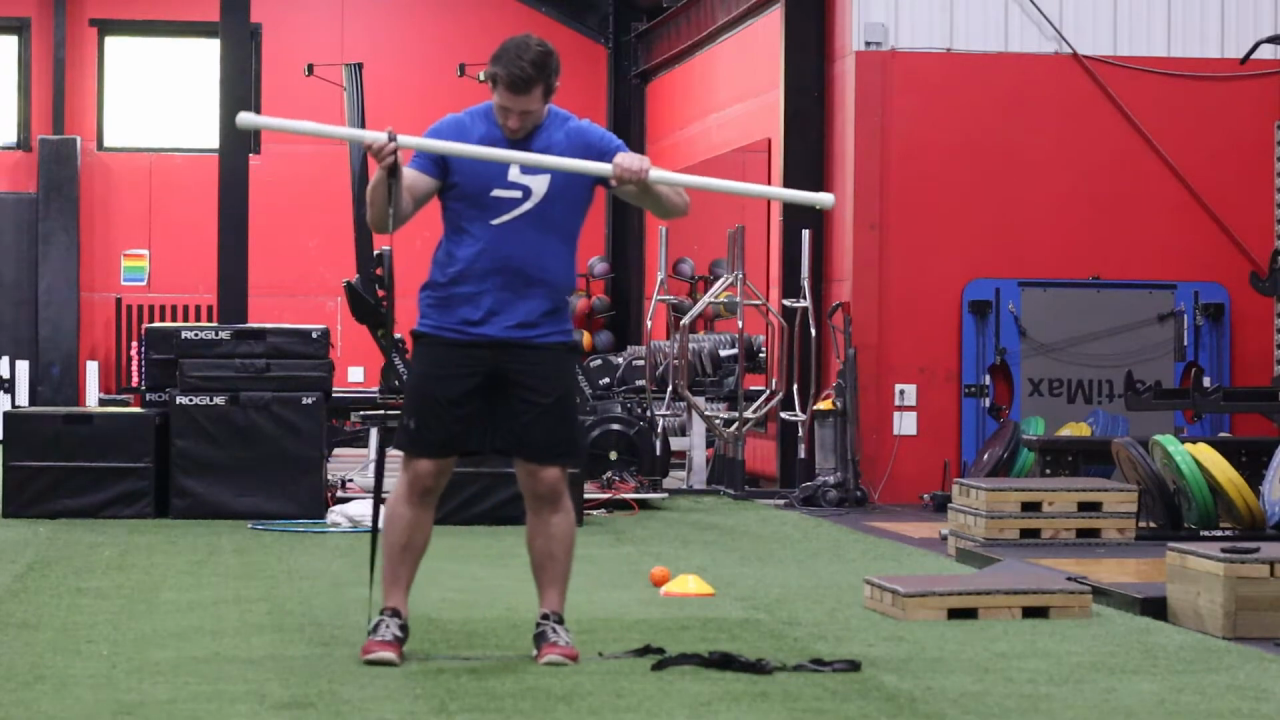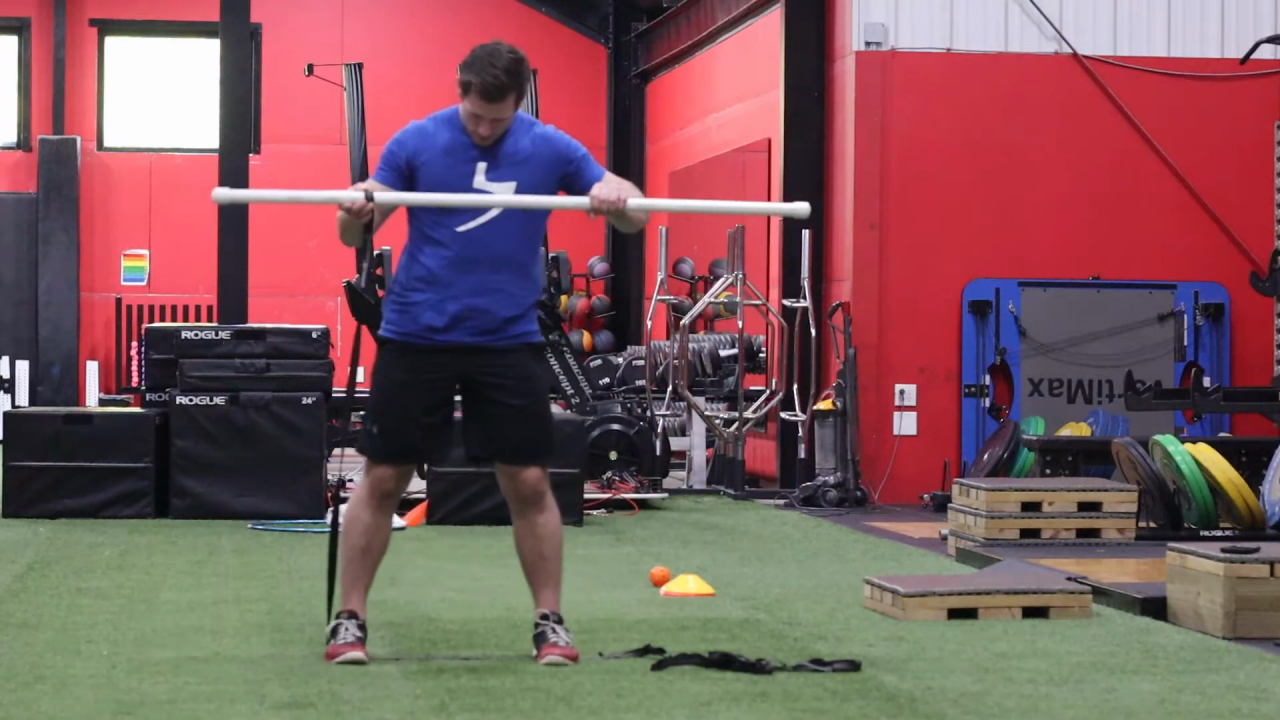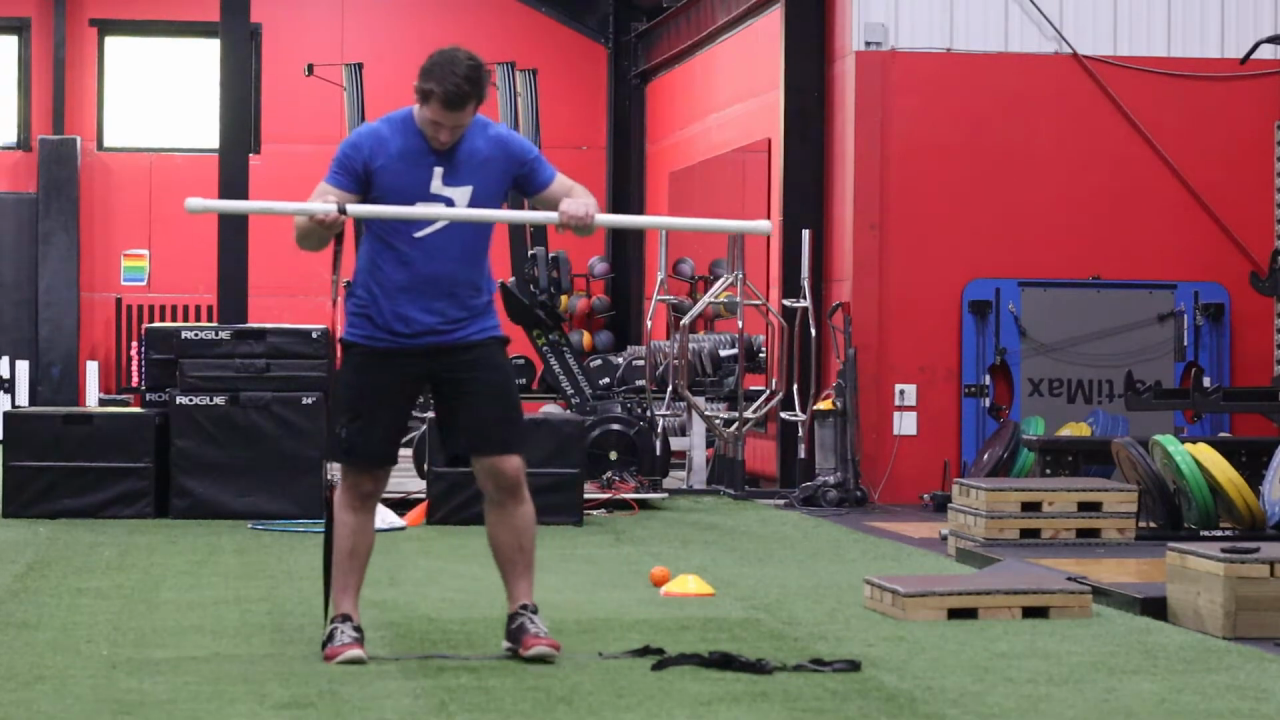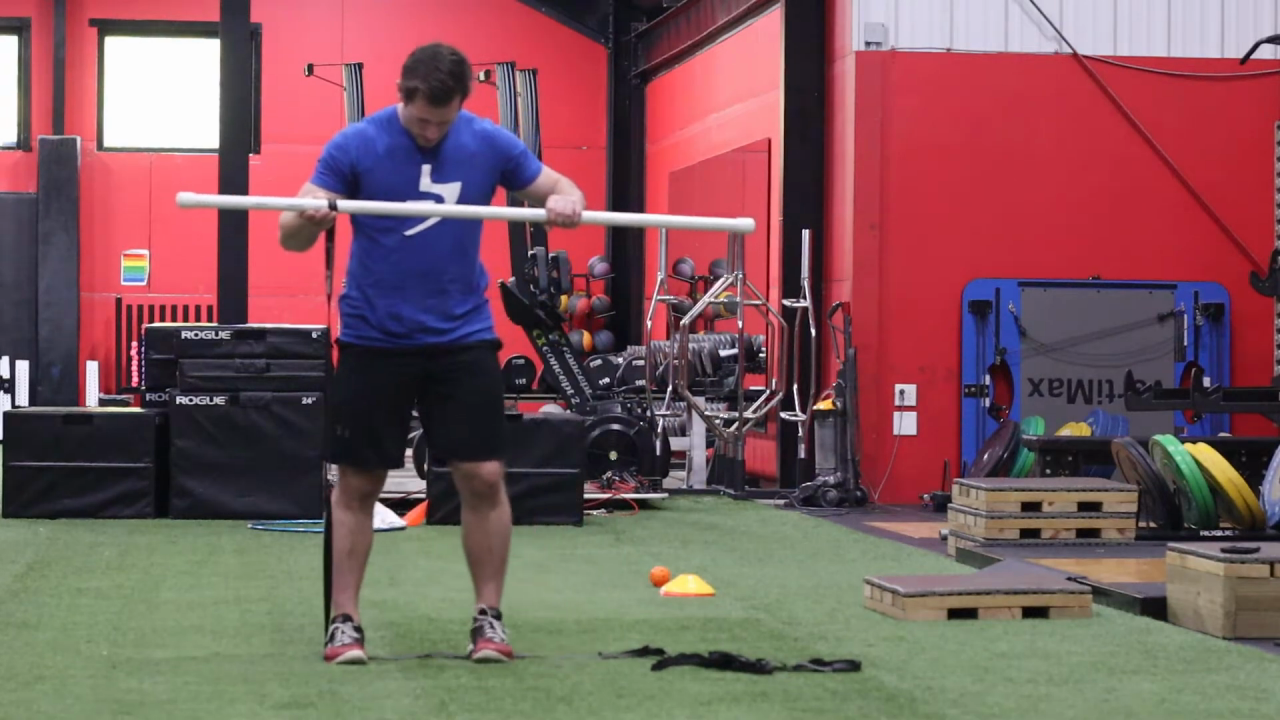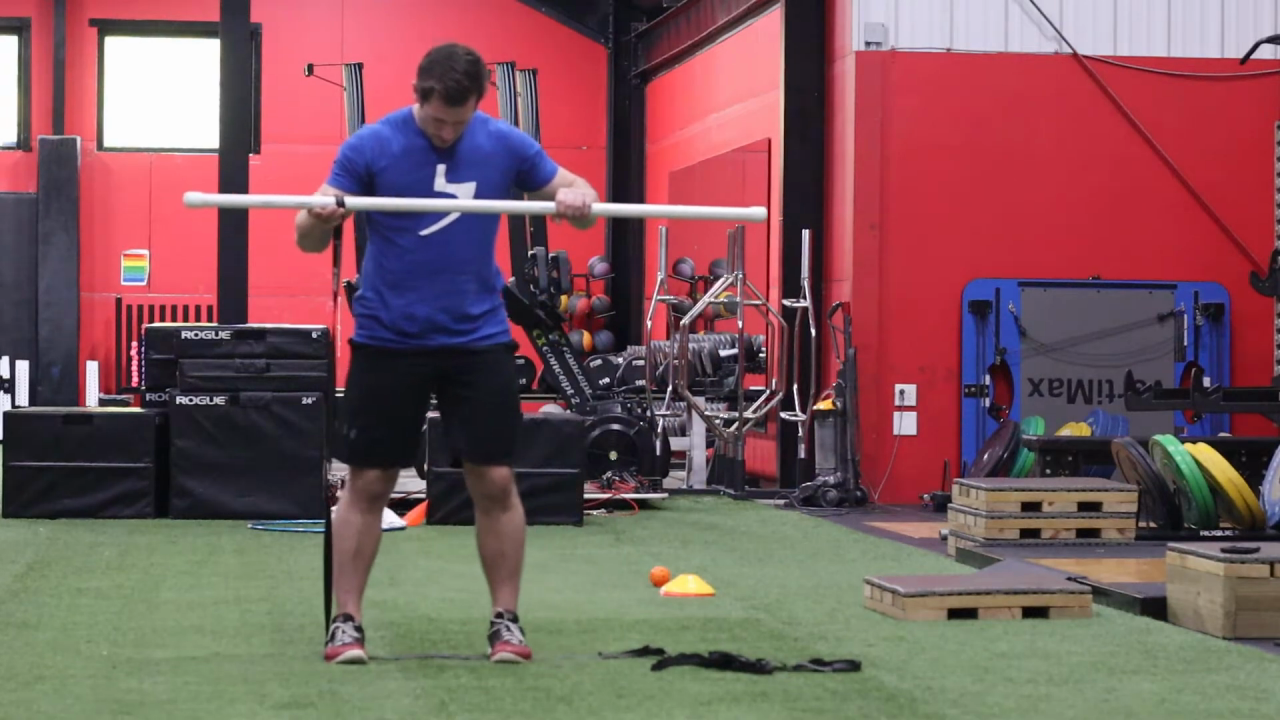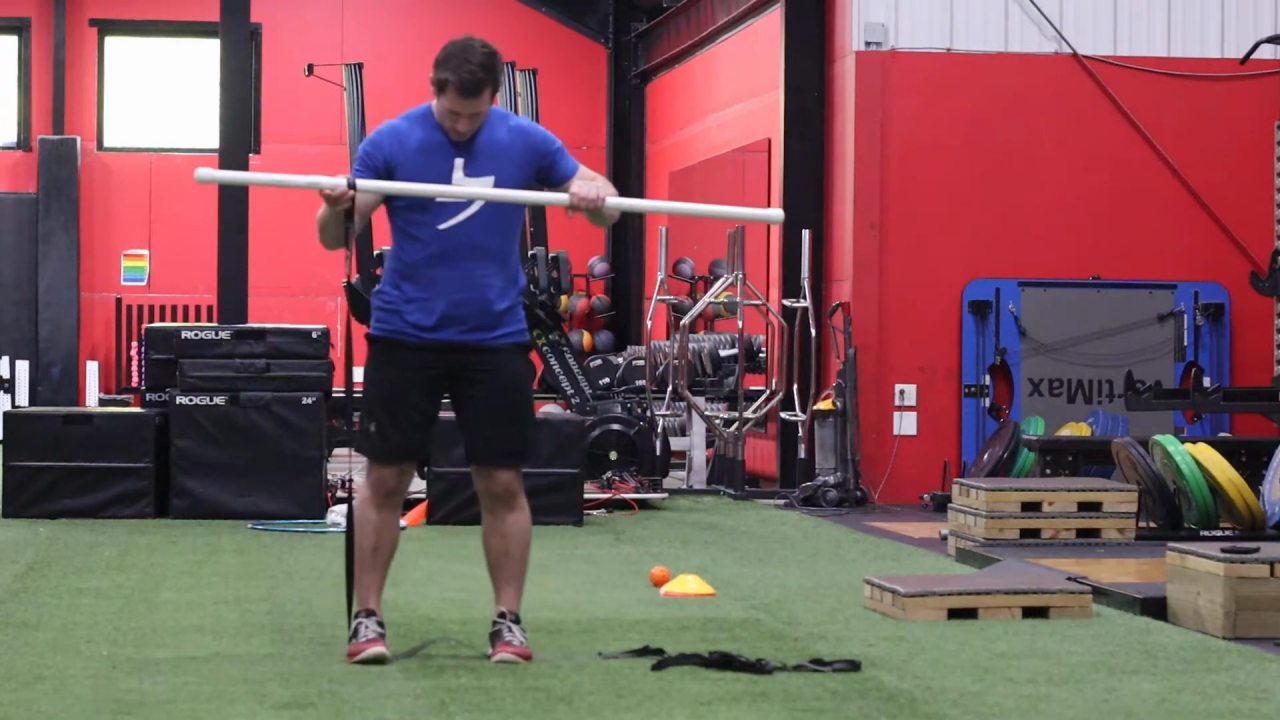
dt=0.2s
person 1, frame 1
left shoulder: (586, 141)
right shoulder: (451, 133)
left elbow: (676, 205)
right elbow: (383, 221)
left wrist: (643, 178)
right wrist: (387, 173)
left hip: (540, 338)
right hip: (450, 331)
left knee: (547, 482)
right knee: (422, 475)
left ankle: (551, 621)
right ankle: (391, 616)
person 1, frame 2
left shoulder: (552, 149)
right shoulder: (416, 141)
left elbow: (635, 215)
right elbow: (353, 237)
left wrist: (618, 201)
right wrist: (355, 212)
left hip: (508, 341)
right hip: (416, 336)
left knee: (528, 483)
right knee: (383, 479)
left ankle: (549, 621)
right ankle: (349, 617)
person 1, frame 3
left shoulder: (505, 148)
right shoulder: (369, 144)
left elbow: (574, 199)
right elbow: (308, 234)
left wrist: (580, 208)
right wrist: (319, 221)
left hip: (471, 336)
right hip: (379, 339)
left knee: (506, 474)
right knee: (359, 482)
left ankle: (523, 613)
right ankle: (344, 620)
person 1, frame 4
left shoulder: (491, 143)
right shoulder: (355, 145)
left elbow: (559, 190)
right elbow: (292, 234)
left wrist: (567, 203)
right wrist: (308, 219)
left hip: (464, 338)
right hip: (374, 339)
left knee: (483, 479)
right knee: (357, 483)
left ankle: (488, 616)
right ankle: (343, 620)
person 1, frame 5
left shoulder: (507, 145)
right shoulder: (370, 146)
left elbow: (575, 195)
right elbow: (308, 239)
left wrist: (578, 201)
right wrist: (318, 219)
left hip: (480, 339)
right hip: (388, 340)
left knee: (495, 483)
right knee: (367, 484)
left ankle: (506, 620)
right ankle: (345, 621)
person 1, frame 6
left shoulder: (528, 141)
right shoulder: (389, 141)
left elbow: (603, 205)
right elbow: (333, 237)
left wrist: (595, 197)
right wrist: (336, 206)
left hip: (495, 338)
right hip: (404, 334)
left knee: (502, 483)
right knee: (385, 478)
left ankle: (507, 620)
right ankle: (367, 616)
